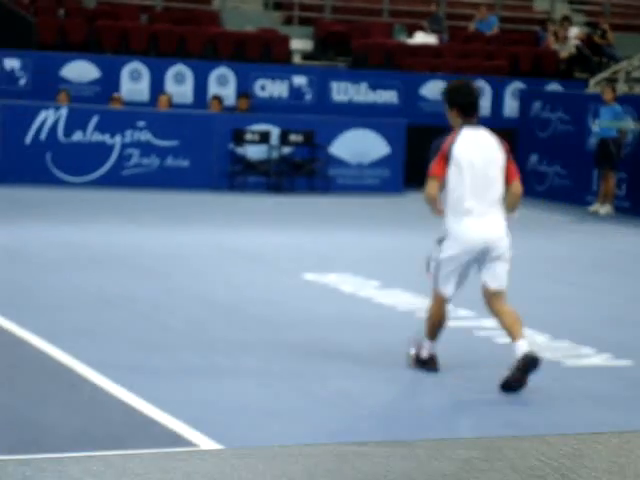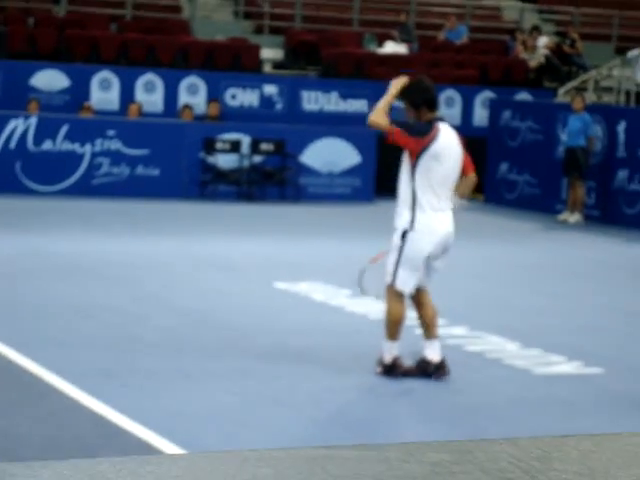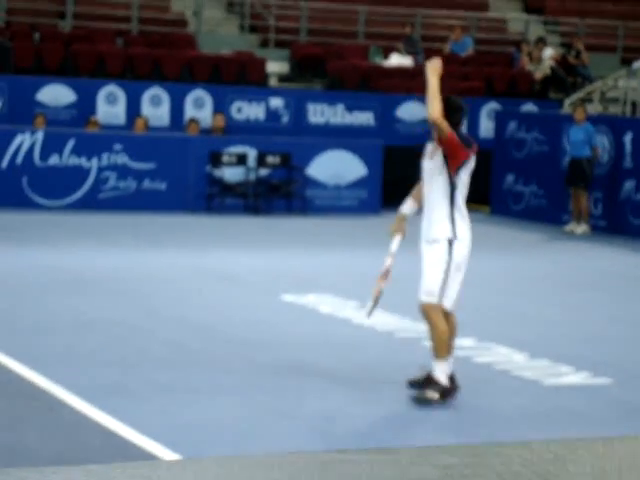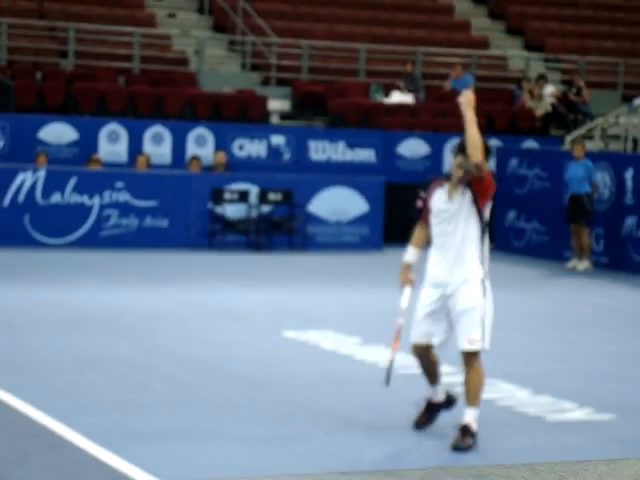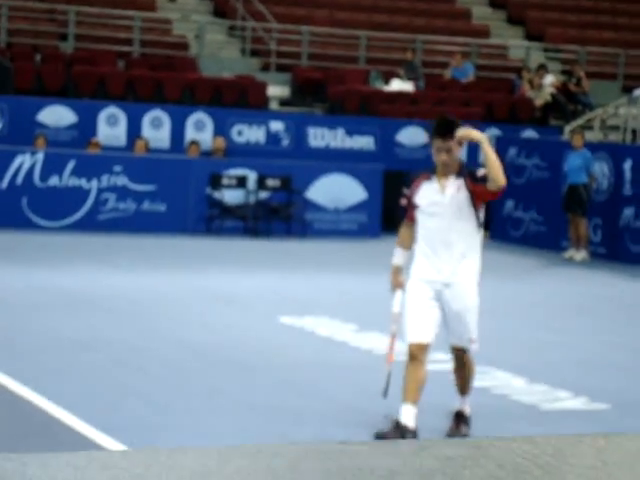
dt=0.4s
person 1, frame 1
left shoulder: (449, 144)
right shoulder: (497, 143)
left elbow: (431, 193)
right elbow: (516, 190)
left wrist: (440, 211)
left hip: (462, 231)
right hip: (496, 230)
left knee: (441, 296)
right knee: (497, 299)
left ankle: (426, 353)
right ankle: (522, 352)
person 1, frame 2
left shoulder: (422, 134)
right shoulder: (453, 136)
left elbow: (376, 119)
left wrist: (392, 89)
left hip: (418, 227)
right hip: (442, 226)
left knee: (396, 292)
right knee: (419, 291)
left ankle: (390, 359)
right ankle: (433, 359)
person 1, frame 3
left shoulder: (461, 147)
right shoulder: (433, 148)
left elbow: (433, 116)
left wrist: (433, 75)
right wrist: (403, 214)
left hip: (447, 240)
right hip: (437, 237)
left knee: (431, 306)
right knee: (441, 307)
left ankle: (440, 381)
right ankle: (441, 373)
person 1, frame 4
left shoulder: (482, 190)
right shoulder: (435, 190)
left elbow: (478, 160)
right elbow: (424, 228)
left wrist: (468, 110)
right wrist: (407, 264)
left hip: (470, 283)
right hip: (435, 281)
left knee: (471, 354)
right knee: (420, 346)
left ankle: (469, 425)
right ankle: (438, 397)
person 1, frame 5
left shoulder: (473, 184)
right shoulder: (419, 185)
left elbow: (499, 183)
right elbow: (408, 227)
left wrist: (483, 140)
right wrist: (397, 267)
left hip: (461, 281)
right hip: (423, 280)
left knee: (460, 351)
right knee: (416, 350)
left ankle: (462, 413)
right ankle: (406, 423)
person 2, frame 1
left shoulder: (617, 109)
right shoulder: (602, 108)
left elbow: (622, 128)
left wrist: (618, 143)
right wrist: (600, 138)
left hip: (612, 142)
right hip: (602, 142)
left knee: (610, 173)
right knee: (602, 173)
left ankle: (609, 204)
right ankle: (600, 202)
person 2, frame 2
left shoulder: (586, 118)
right shoulder: (570, 117)
left elbow: (590, 137)
left wrist: (586, 151)
right wrist: (567, 147)
left hip: (580, 151)
right hip: (570, 150)
left knee: (578, 182)
right knee: (571, 182)
left ankle: (578, 213)
right ankle: (569, 211)
person 2, frame 3
left shoulder: (588, 128)
right shoulder: (571, 128)
left elbow: (594, 147)
left wrist: (591, 161)
right wrist: (572, 156)
left hip: (584, 161)
right hip: (573, 161)
left knee: (582, 193)
right knee: (573, 192)
left ankle: (584, 223)
right ankle: (575, 221)
person 2, frame 4
left shoulder: (588, 164)
right shoulder: (570, 165)
left elbow: (593, 183)
left wrist: (589, 195)
right wrist: (570, 194)
left hip: (584, 198)
right hip: (573, 198)
left knee: (583, 229)
right knee: (574, 229)
left ankle: (586, 260)
right ankle: (576, 258)
person 2, frame 5
left shoulder: (586, 154)
right shoulder: (569, 154)
left elbow: (590, 173)
left wrist: (586, 185)
right wrist: (567, 185)
left hip: (581, 187)
right hip: (570, 187)
left knee: (581, 219)
right knee: (572, 218)
left ankle: (583, 250)
right ankle: (573, 248)
